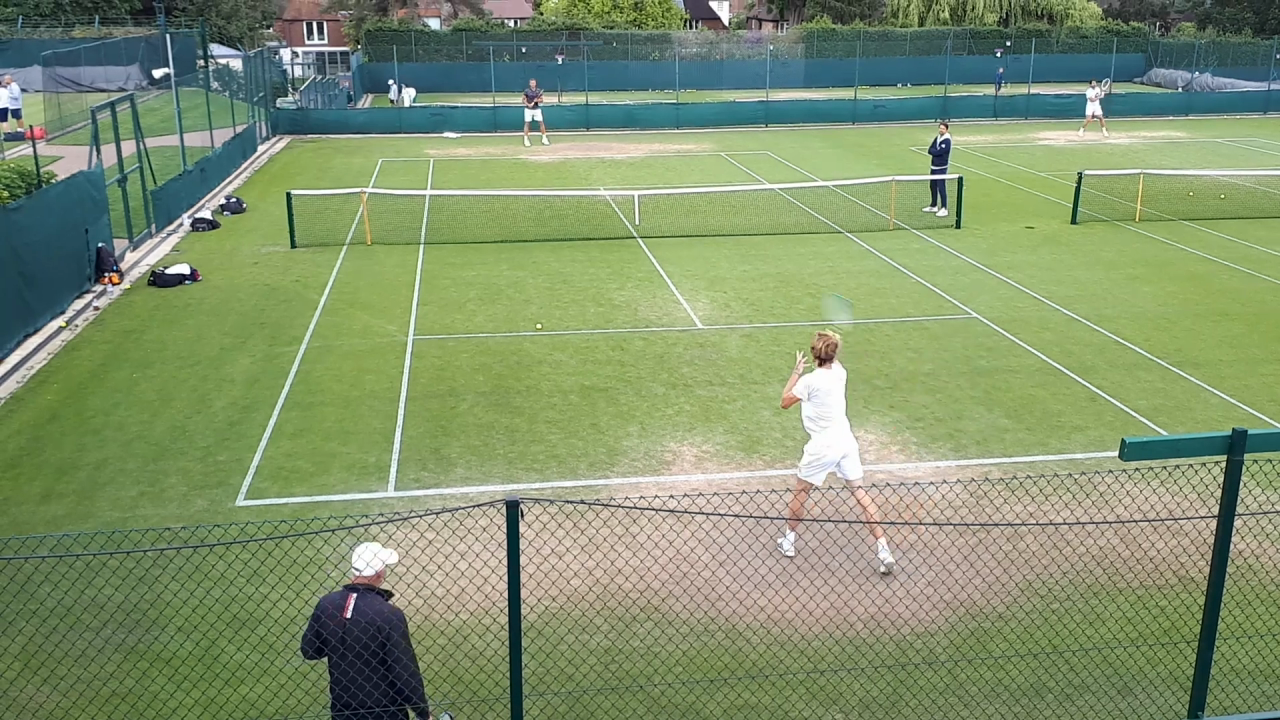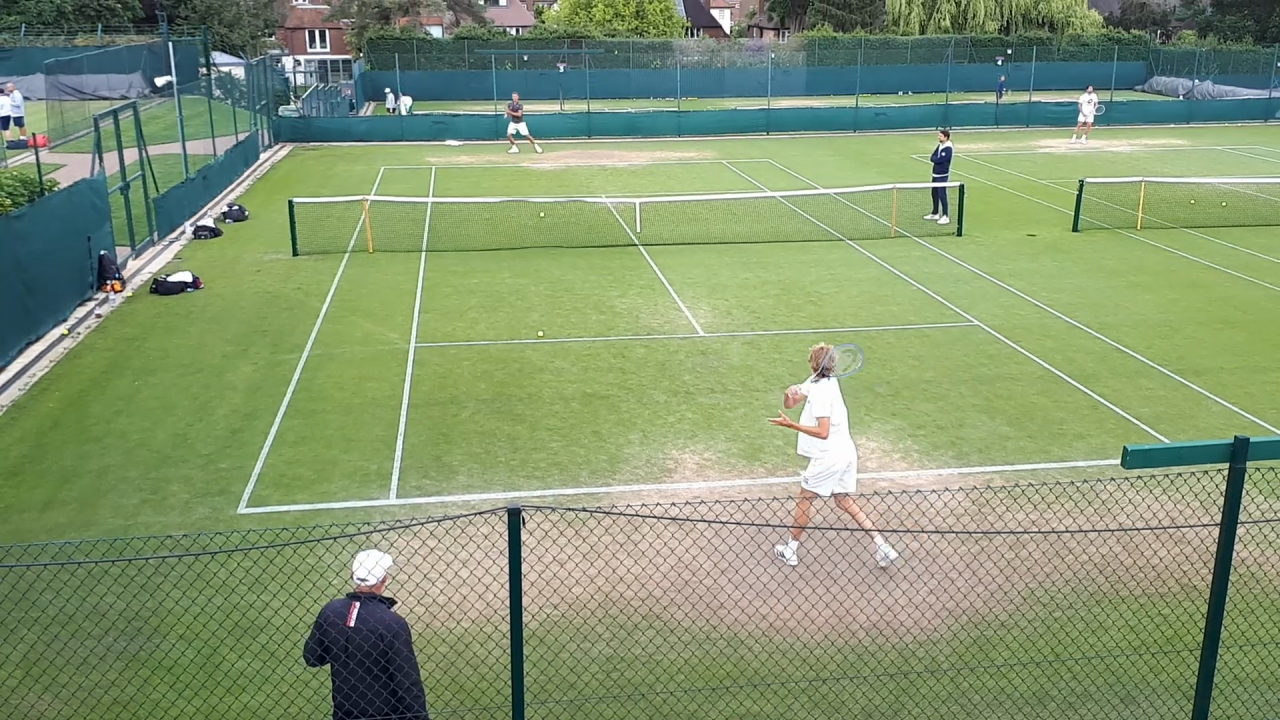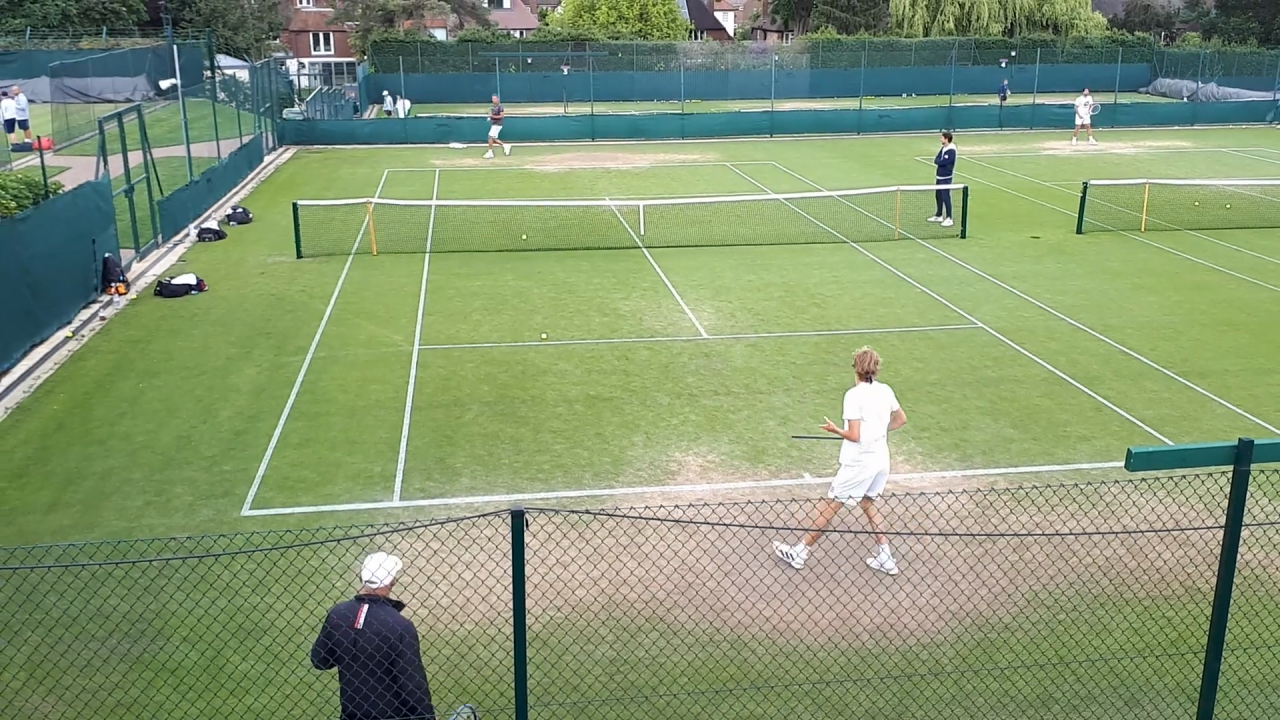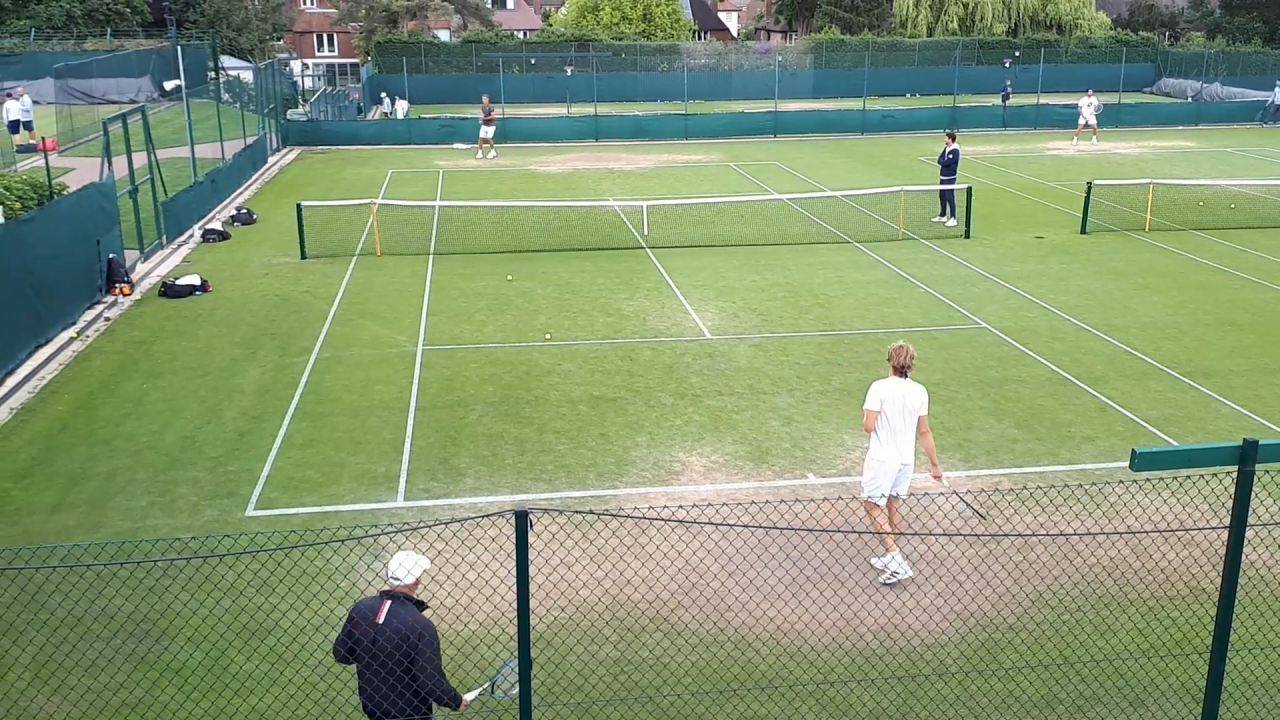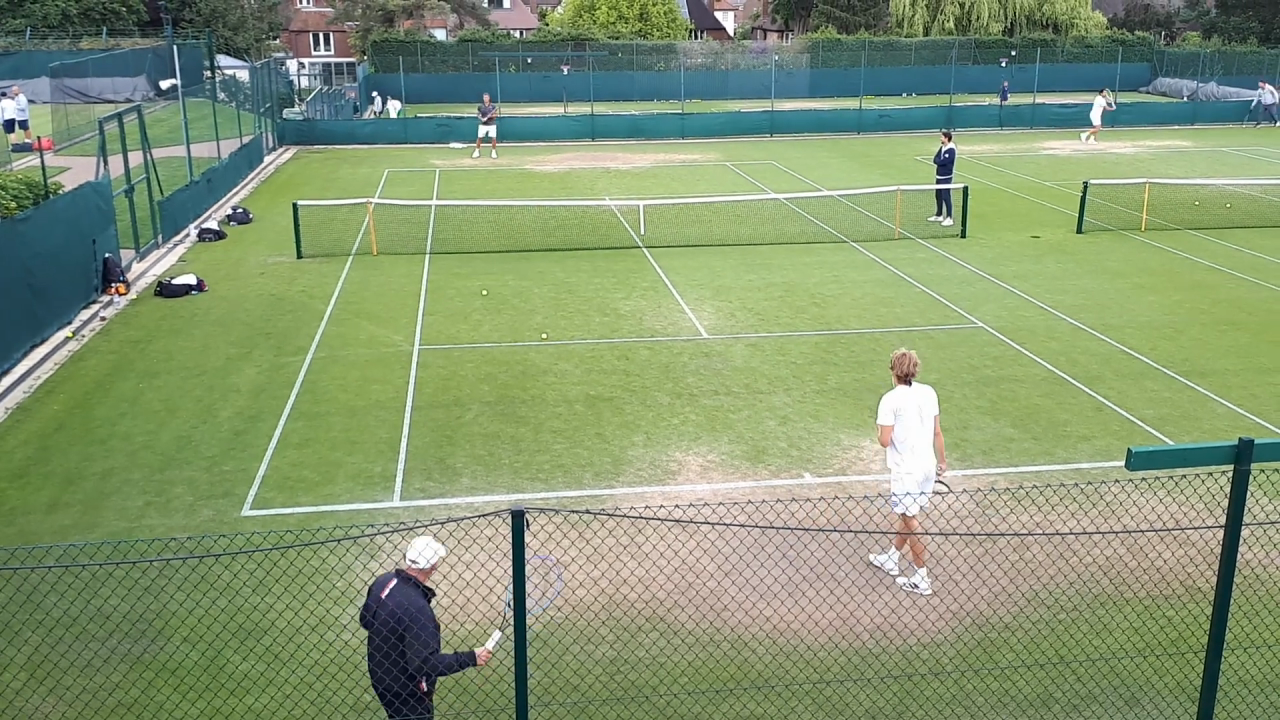
dt=0.4s
person 1, frame 1
left shoulder: (809, 380)
right shoulder: (838, 371)
left elbow: (785, 403)
left wrist: (796, 373)
left hip: (822, 447)
right hip: (845, 443)
left knee: (801, 491)
right knee: (859, 492)
left ankle: (788, 541)
right ankle: (883, 549)
person 1, frame 2
left shoulder: (822, 391)
right shoulder: (815, 382)
left elbow: (823, 432)
right elbow: (789, 403)
left wrist: (790, 425)
right wrist: (791, 394)
left hip: (828, 457)
right hip: (845, 453)
left knee: (805, 500)
right knee: (845, 502)
left ankle: (790, 550)
right ankle: (881, 545)
person 1, frame 3
left shoulder: (854, 395)
right shoulder: (885, 390)
left elbow: (854, 436)
right elbow: (901, 420)
left wrist: (836, 429)
left hip: (859, 464)
right hip: (881, 462)
left knee: (830, 507)
right knee: (868, 504)
left ankle: (799, 553)
right ankle: (886, 558)
person 1, frame 4
left shoulder: (879, 387)
right shoulder: (919, 392)
left elbow: (868, 426)
right elbow: (924, 432)
left wrist: (866, 416)
right wrist: (935, 464)
left hip: (881, 460)
right hip: (905, 460)
left knee: (874, 508)
right knee: (893, 506)
left ankle: (897, 563)
right ankle: (891, 559)
person 1, frame 5
left shoulder: (890, 400)
right shoulder: (929, 393)
left elbow: (885, 441)
right elbow: (937, 433)
left wrist: (880, 432)
right wrist: (942, 461)
left hip: (906, 470)
right hip: (928, 467)
left knee: (911, 523)
right knee: (907, 516)
left ankle: (921, 579)
right ankle: (891, 558)
